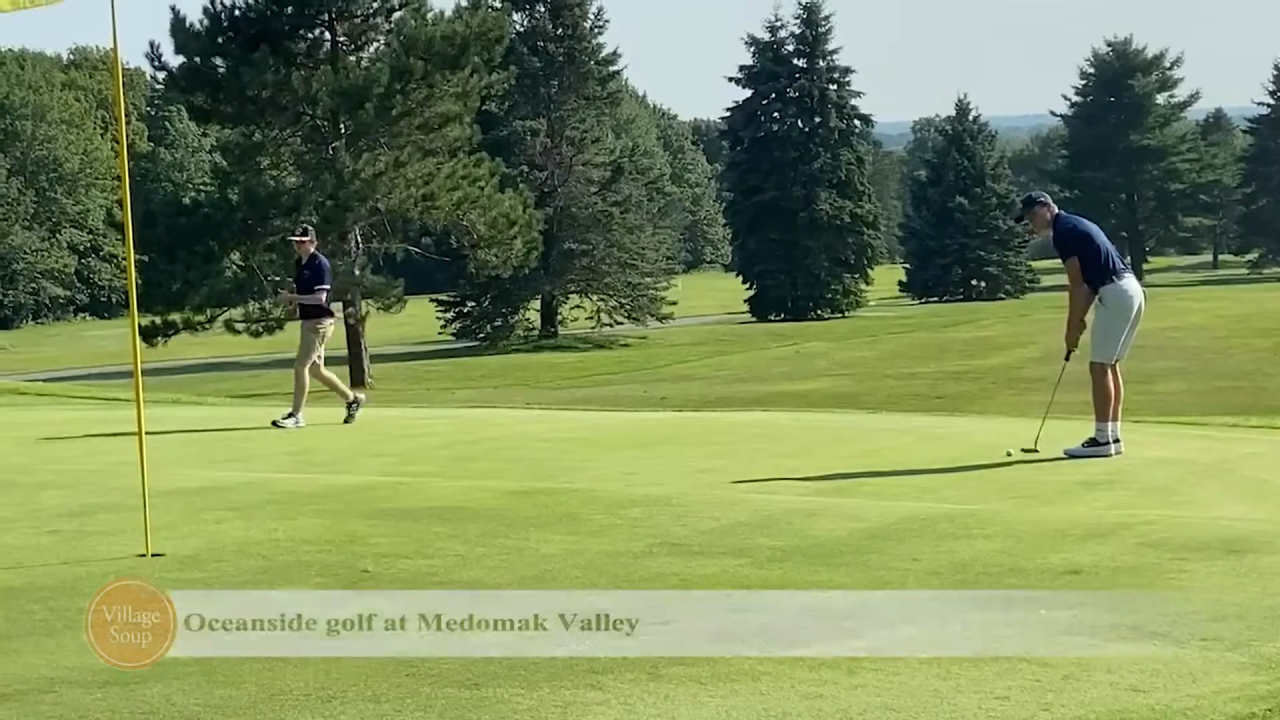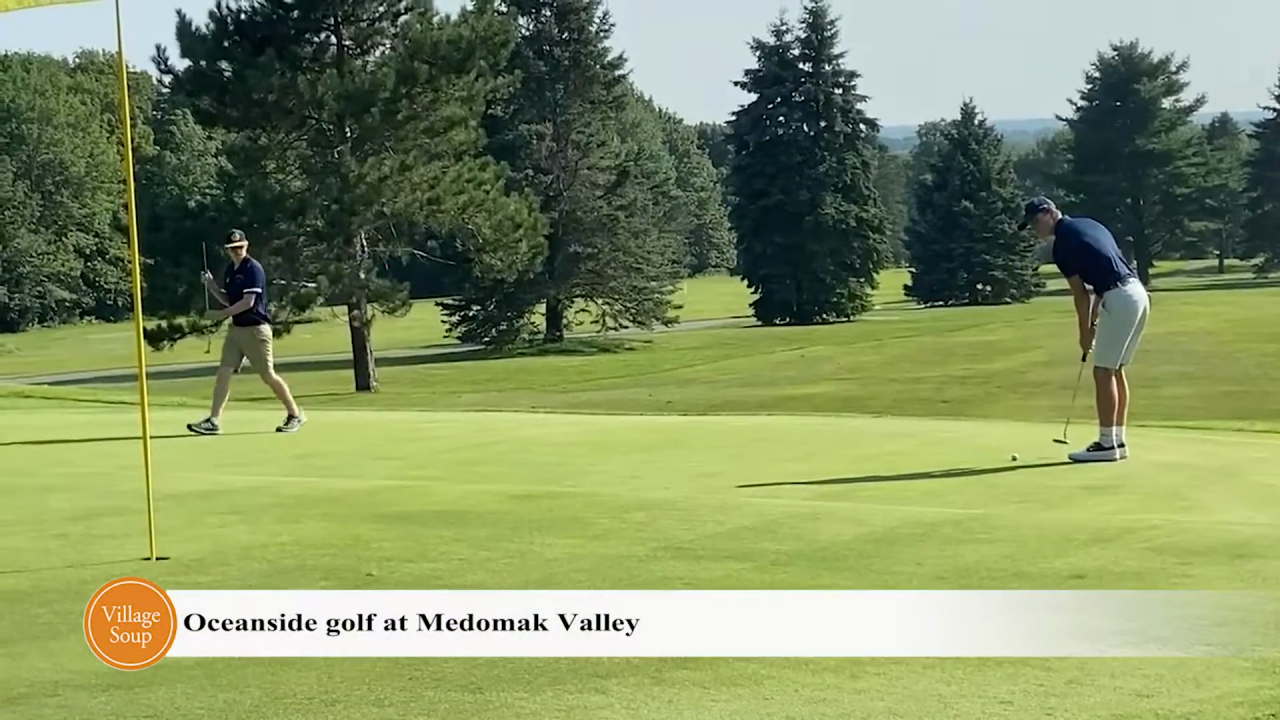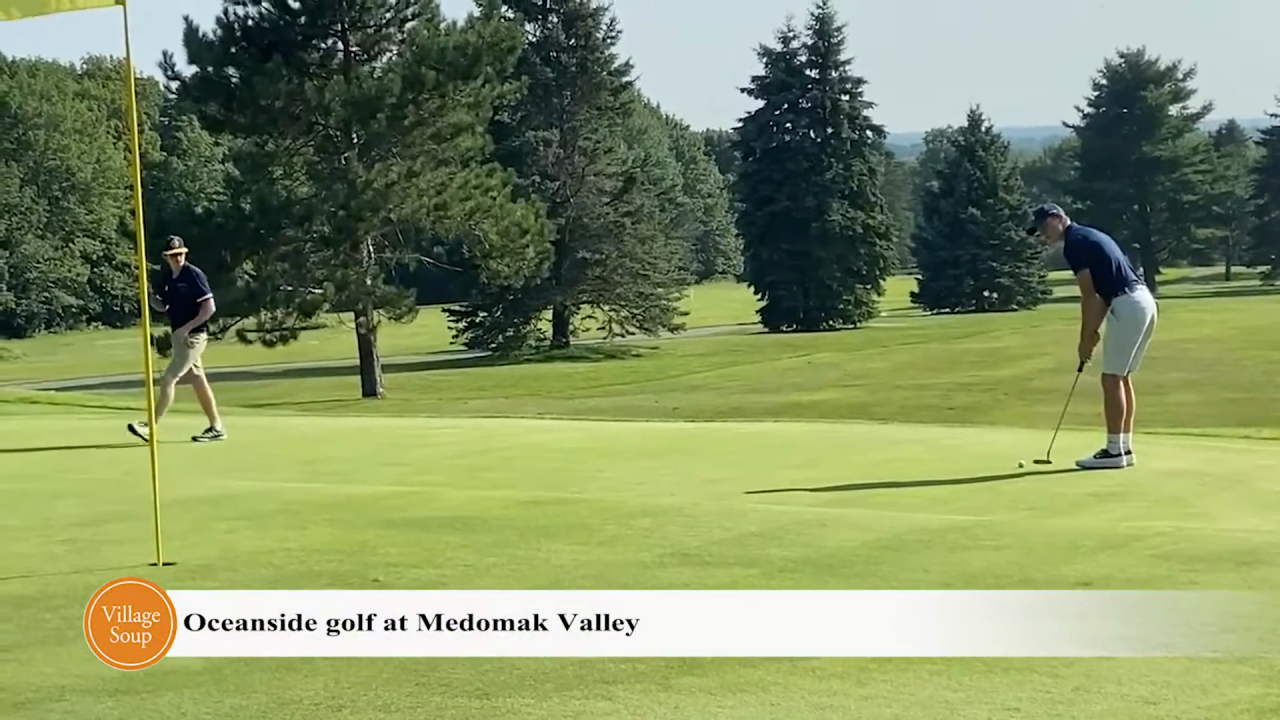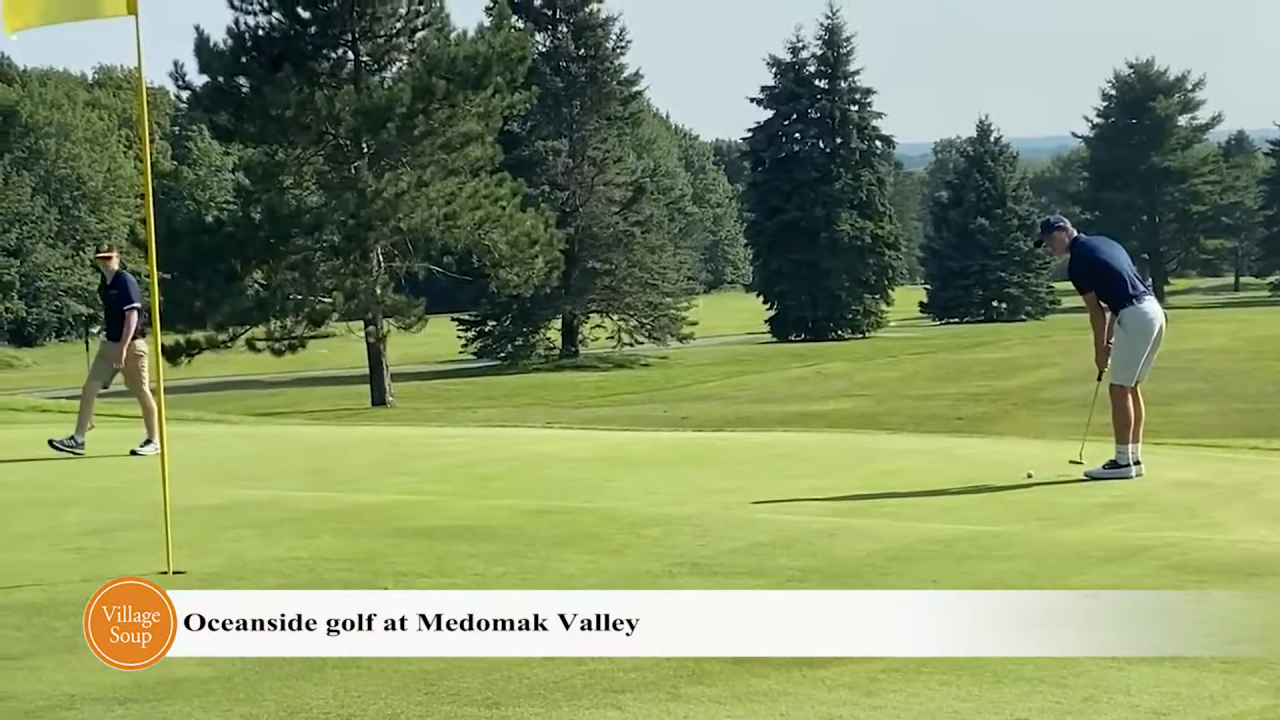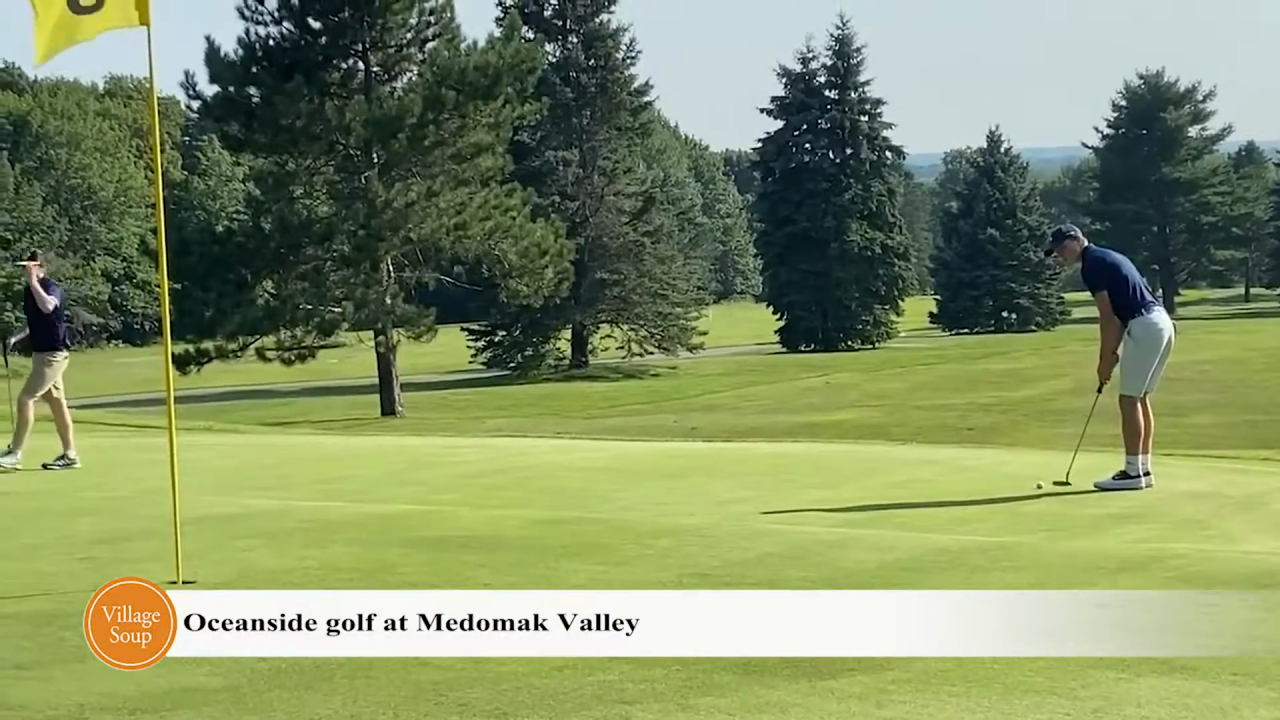
dt=0.5s
person 1, frame 1
left shoulder: (1063, 232)
right shoulder: (1076, 224)
left elbow: (1077, 284)
left wrist: (1072, 327)
right wrist: (1079, 319)
left hip: (1116, 294)
right hip: (1130, 290)
left knee: (1100, 367)
right knee: (1110, 365)
left ankle: (1102, 439)
right ankle: (1112, 436)
person 1, frame 2
left shoulder: (1063, 244)
right shoulder: (1087, 224)
left elbow: (1080, 293)
left wrist: (1084, 332)
right wrist: (1094, 320)
left hip: (1120, 299)
right hip: (1136, 294)
left knee: (1103, 371)
right knee: (1115, 370)
left ankle: (1107, 443)
right ankle: (1118, 441)
person 1, frame 3
left shoulder: (1074, 243)
right shoulder: (1090, 236)
left elbow: (1089, 295)
left wrist: (1085, 339)
right wrist: (1094, 331)
left hip: (1128, 306)
right hip: (1143, 302)
left knee: (1112, 378)
right knee: (1122, 377)
left ankle: (1114, 451)
right ankle: (1124, 448)
person 1, frame 4
left shoulder: (1078, 261)
right shoulder: (1102, 242)
left elbow: (1096, 311)
left wrist: (1099, 351)
right wrist: (1110, 340)
left hip: (1135, 317)
right hip: (1152, 312)
left knee: (1119, 389)
right knee: (1131, 387)
left ankle: (1123, 461)
right ankle: (1133, 458)
person 1, frame 5
left shoulder: (1091, 264)
right shoulder: (1108, 257)
left elbow: (1108, 316)
left wrist: (1104, 359)
right wrist: (1114, 352)
left hip: (1145, 327)
right hip: (1160, 323)
left knee: (1129, 399)
right knee: (1140, 398)
left ankle: (1133, 472)
right ankle: (1143, 469)
person 2, frame 1
left shoulder: (320, 264)
right shoulder: (300, 262)
left elbow: (320, 298)
left wrist: (292, 297)
right wrist: (291, 299)
left hip: (319, 323)
right hip: (305, 322)
left knee: (300, 367)
right knee: (315, 369)
left ankle: (295, 415)
right ankle: (353, 398)
person 2, frame 2
left shoulder: (253, 268)
right shoulder: (230, 270)
left elbow: (248, 302)
left wrist: (219, 314)
right wrist: (211, 286)
left hip: (255, 330)
right hip: (236, 330)
left knee: (268, 376)
right knee: (223, 373)
left ankle: (295, 415)
right ankle: (213, 421)
person 2, frame 3
left shoulder: (194, 275)
right shoulder: (166, 277)
left elbow: (210, 307)
right elbow: (163, 306)
left wrist: (186, 328)
right wrist: (149, 297)
left hip: (193, 337)
right hip: (180, 337)
left knee: (168, 379)
right knee: (198, 383)
left ankle: (149, 427)
right ankle: (216, 428)
person 2, frame 4
left shoulder: (127, 282)
right shoulder: (104, 282)
left elbow: (132, 317)
left wrist: (123, 348)
right wrist: (101, 328)
left hip: (130, 345)
right hip: (109, 344)
left knee: (141, 394)
right knee: (90, 389)
left ankle: (153, 441)
right ankle: (78, 440)
person 2, frame 5
left shoulder: (52, 287)
right shoulder: (29, 290)
left elbow: (47, 307)
left wrist: (33, 279)
left hip: (53, 355)
right hip: (43, 355)
left knee: (25, 401)
right knee: (57, 405)
right ankle: (70, 455)
